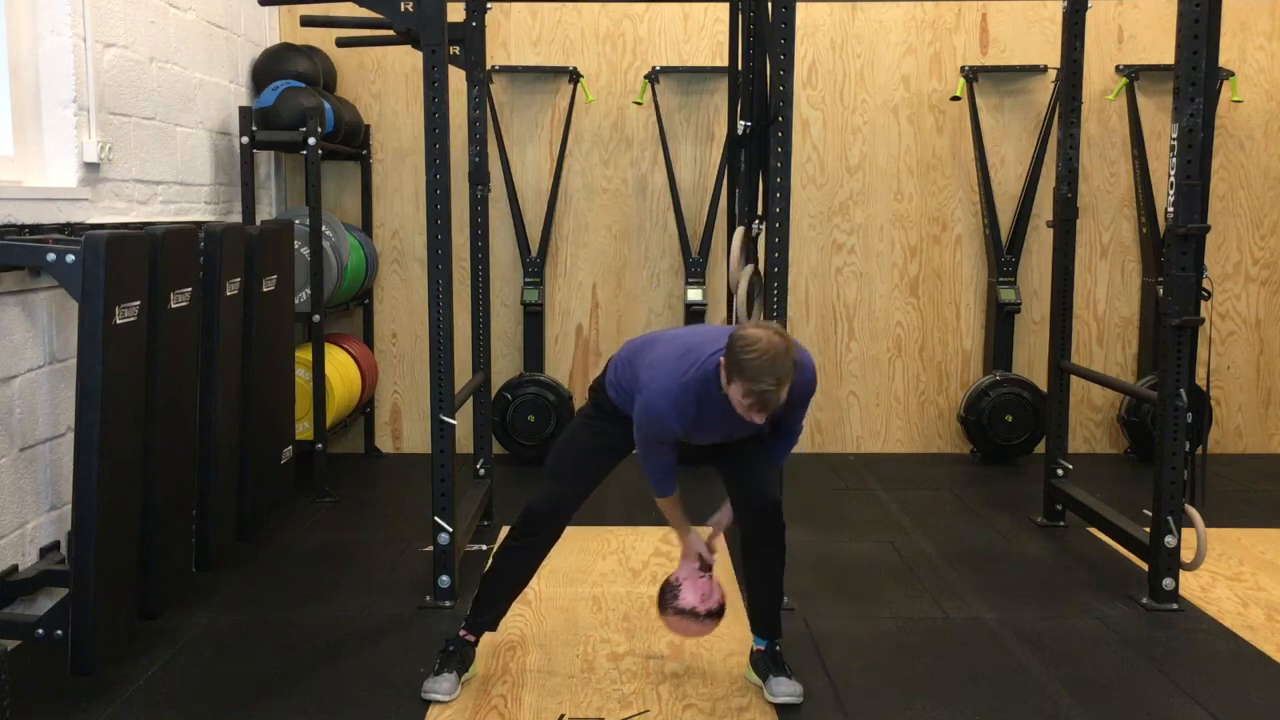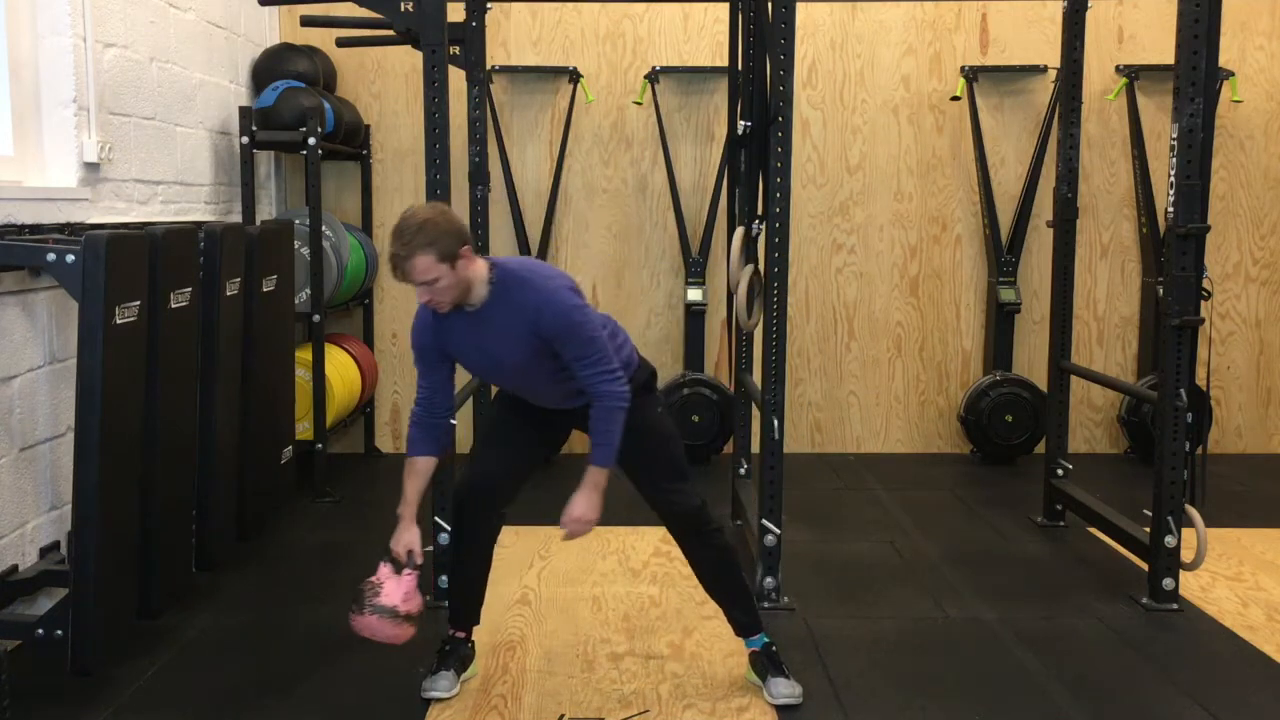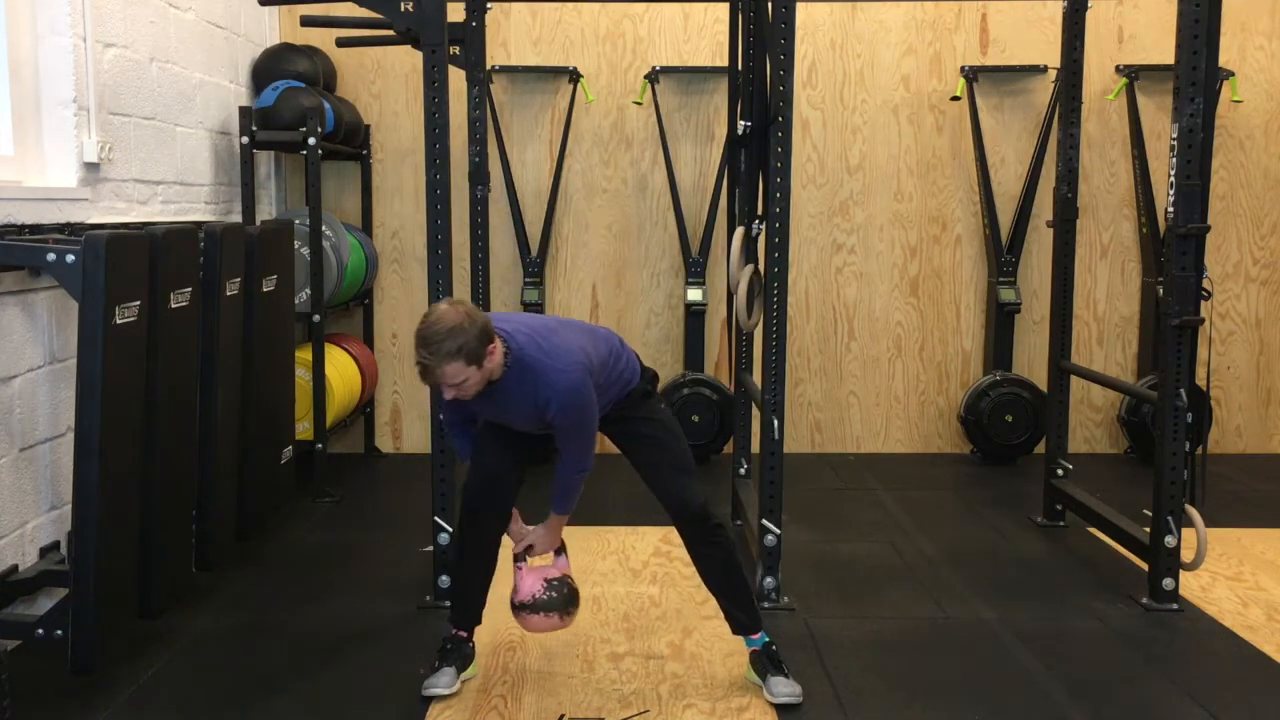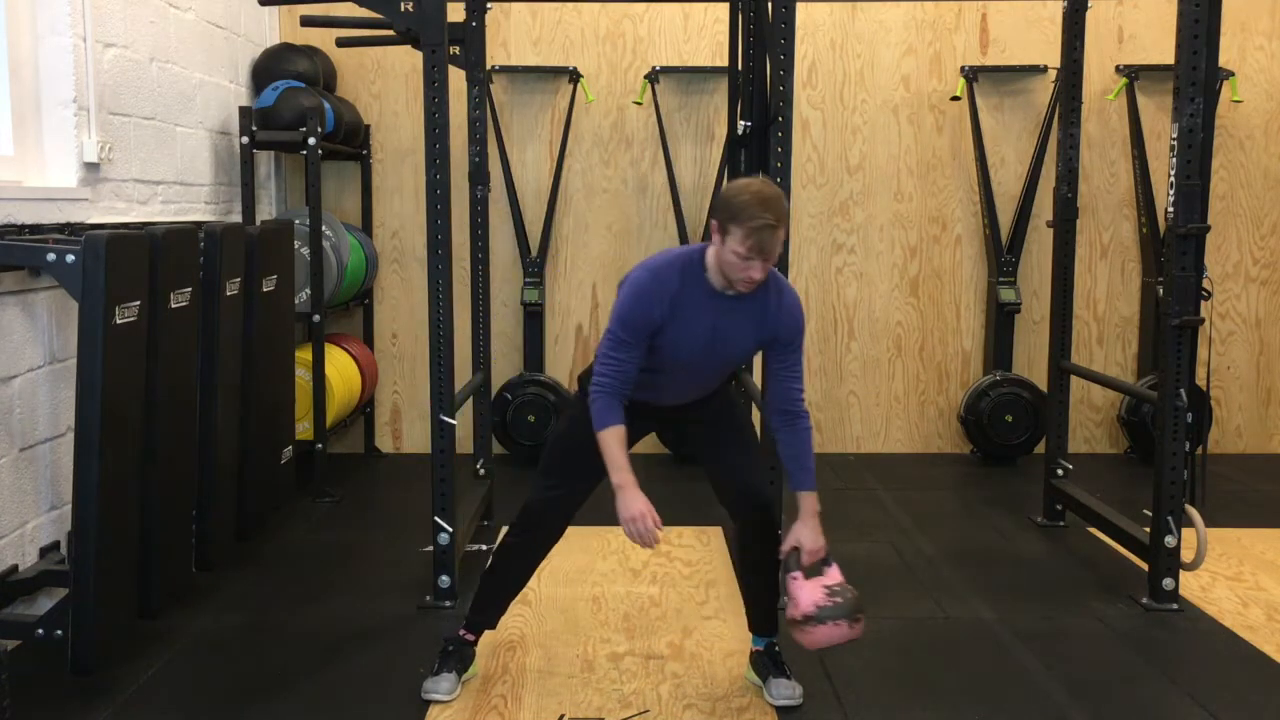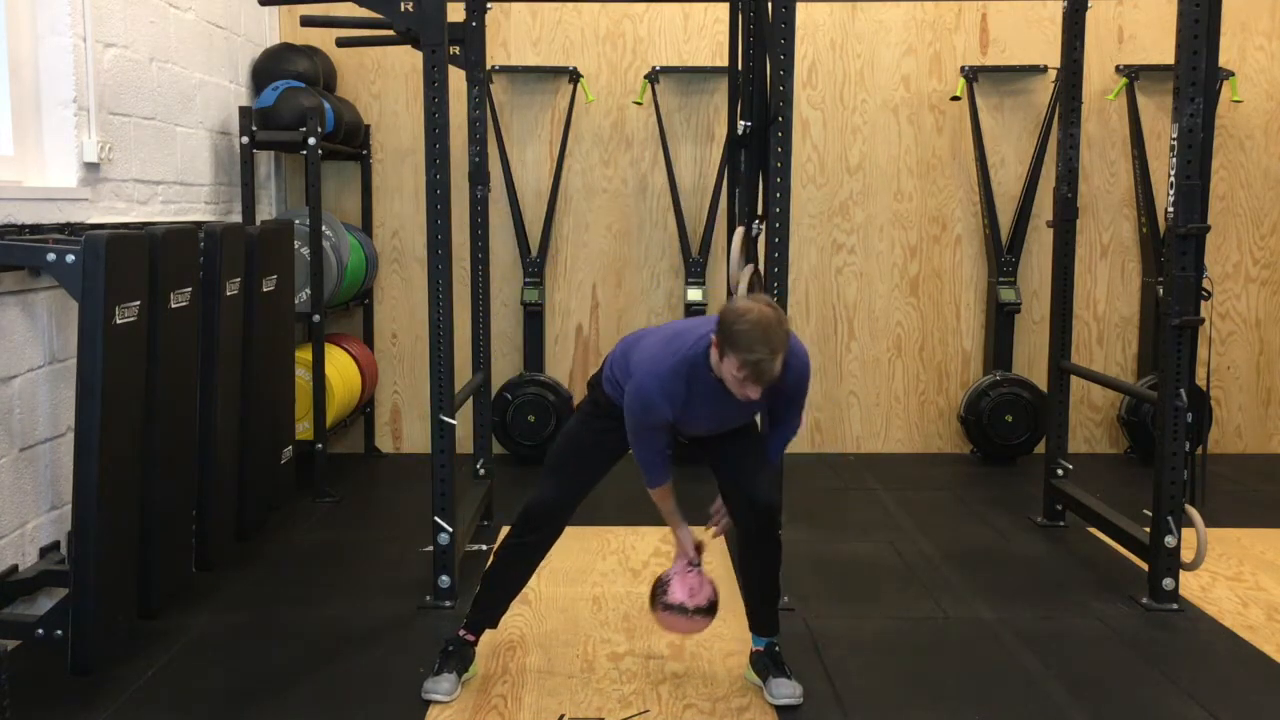
dt=1s
person 1, frame 1
left shoulder: (798, 372)
right shoulder: (668, 392)
left elbow: (786, 433)
right elbow: (658, 470)
left wrist: (745, 492)
right wrist: (684, 534)
right hip: (624, 401)
left knee: (764, 508)
right knee: (547, 510)
left ankle: (766, 650)
right ankle: (464, 641)
person 1, frame 2
left shoulder: (543, 292)
right shoulder: (433, 323)
left elbow: (610, 390)
right elbow: (430, 416)
left wrist: (592, 489)
right wrist: (408, 516)
left hip: (620, 392)
right hip: (530, 402)
left knee: (683, 511)
right knee: (474, 497)
left ankle: (759, 646)
right ankle: (459, 641)
person 1, frame 3
left shoulder: (559, 374)
right shoulder: (454, 364)
left elbow: (574, 460)
right elbow: (461, 430)
left wrist: (552, 525)
right wrist: (499, 502)
left hip: (621, 394)
left knee: (690, 508)
right knee: (480, 502)
left ankle: (760, 646)
right ankle: (459, 640)
person 1, frame 4
left shoulder: (780, 305)
right shoulder: (652, 283)
left elbow: (788, 410)
right elbow: (606, 391)
left wrist: (808, 514)
right wrist: (625, 489)
left hip: (703, 401)
right hip: (619, 391)
left knee: (756, 503)
right knee: (545, 511)
left ankle: (764, 649)
right ankle: (465, 641)
person 1, frame 5
left shoulder: (791, 359)
right shoulder: (657, 374)
left elbow: (784, 425)
right elbow: (652, 461)
left wrist: (735, 494)
right wrist: (677, 527)
right hip: (621, 397)
left knee: (760, 510)
right knee: (546, 508)
left ankle: (765, 650)
right ankle: (465, 642)
